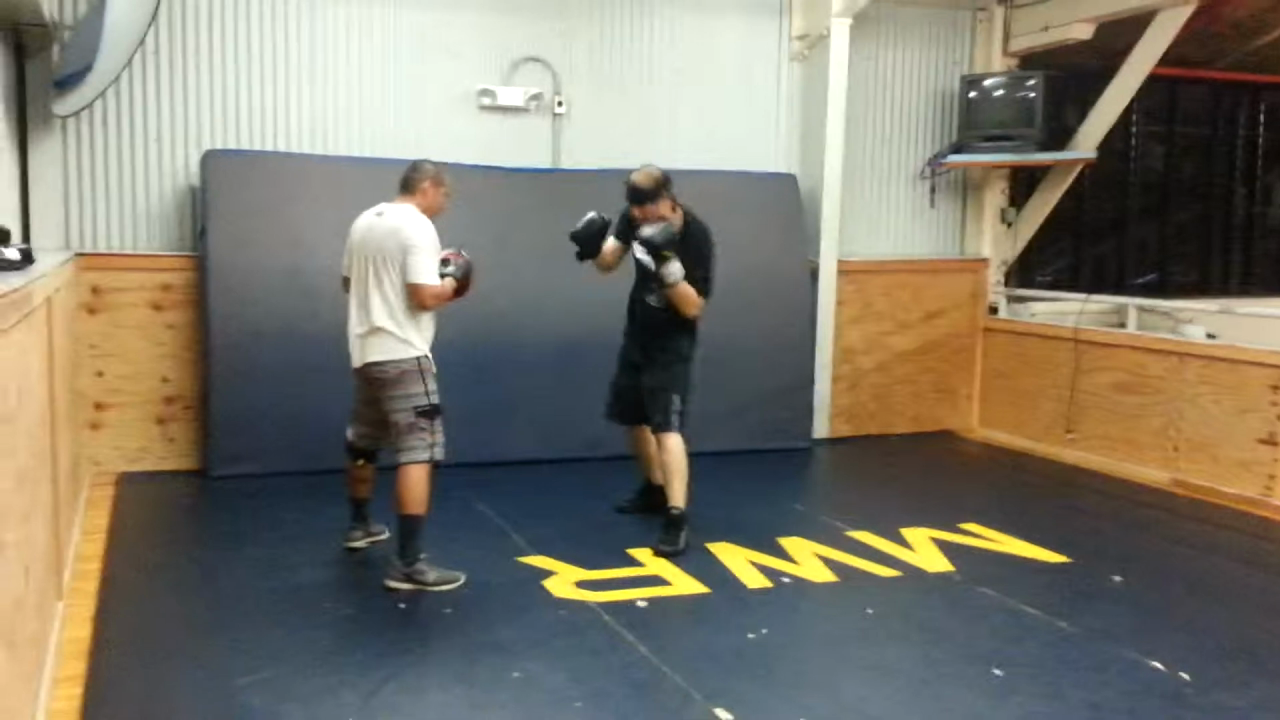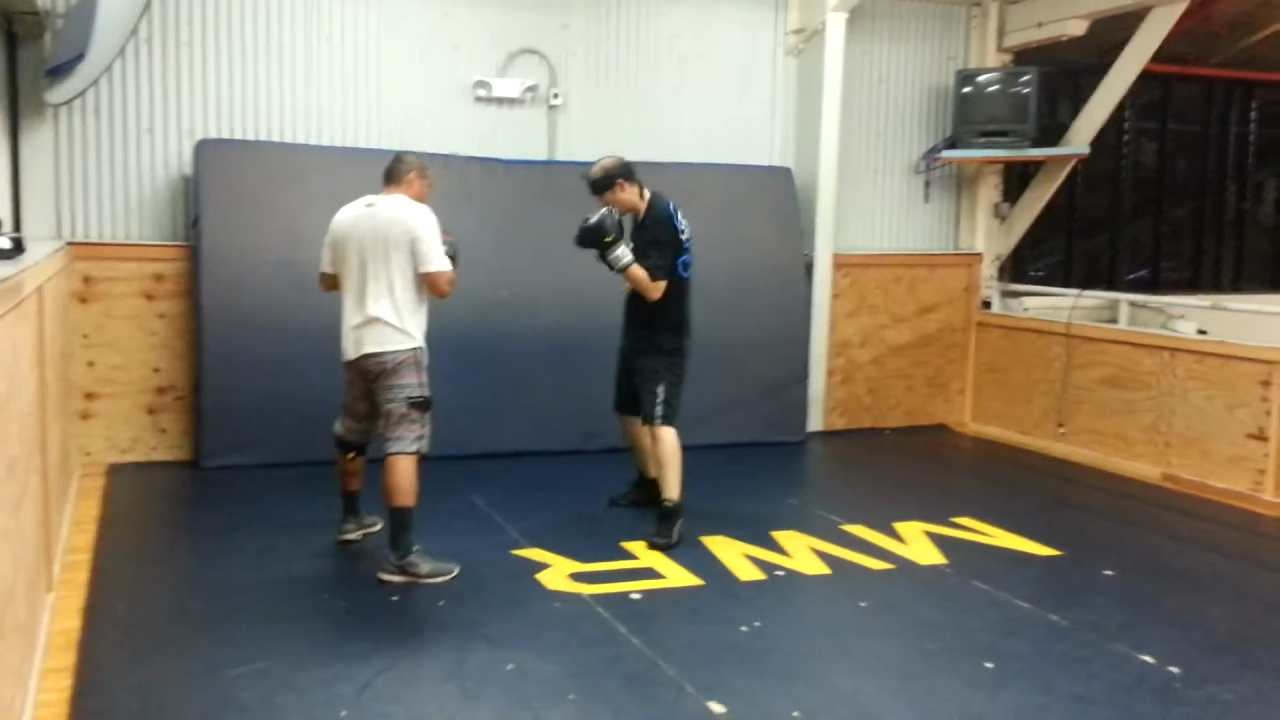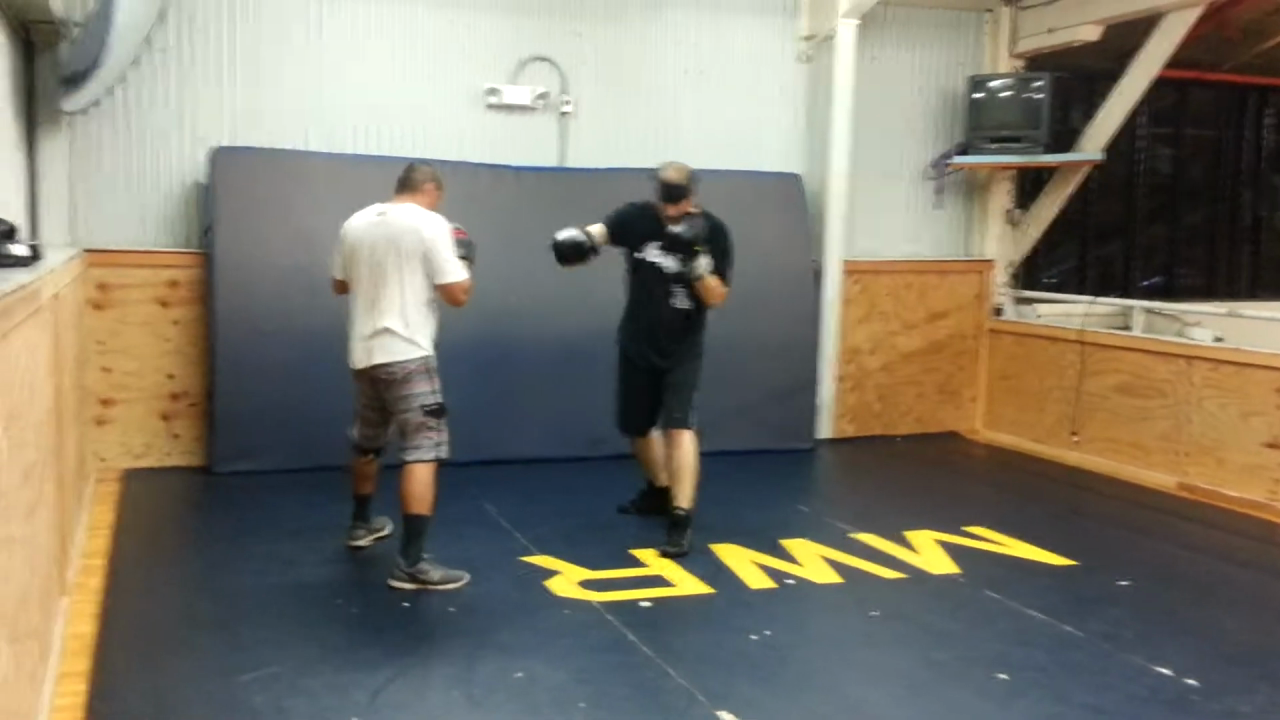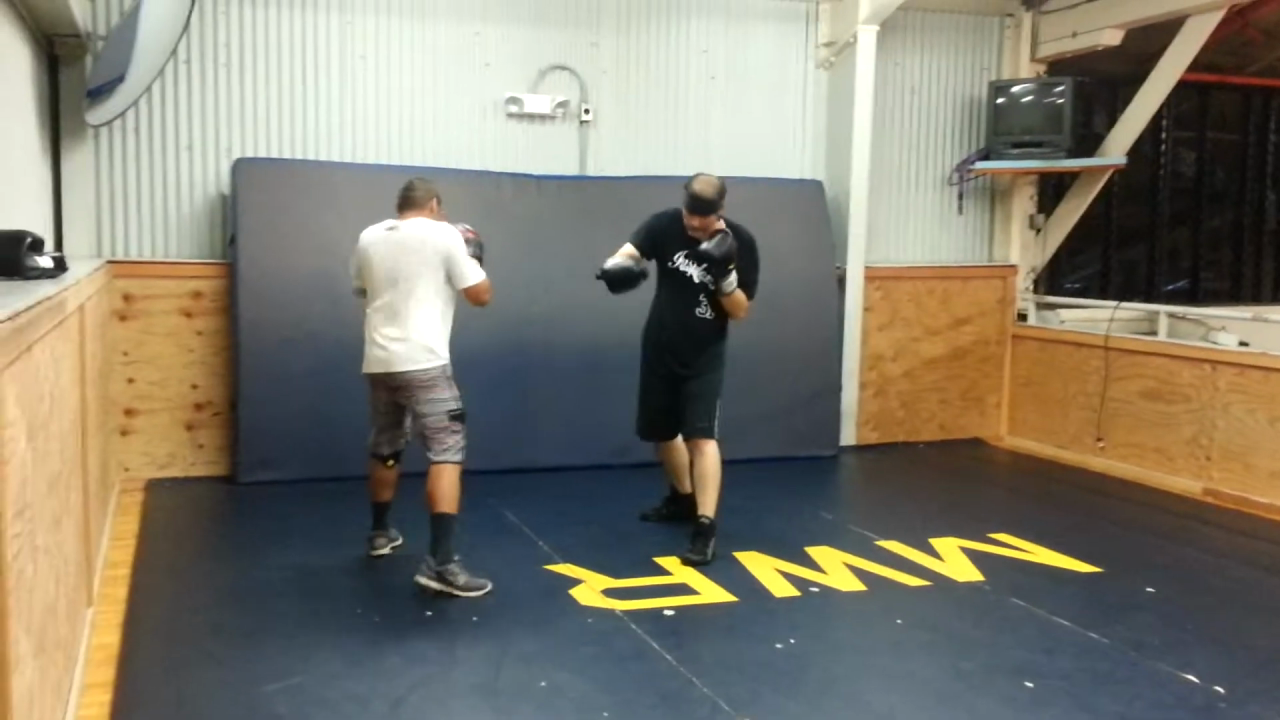
dt=0.4s
person 1, frame 1
left shoulder: (364, 222)
right shoulder: (416, 225)
left elbow: (350, 282)
right elbow: (425, 297)
right wrist: (454, 279)
left hip: (365, 353)
right hip: (402, 357)
left knee: (363, 444)
right knee: (418, 453)
left ankle: (359, 525)
right ankle: (408, 563)
person 1, frame 2
left shoulder: (345, 216)
right shoulder: (416, 215)
left elbow: (328, 281)
right elbow: (442, 286)
right wrist: (444, 256)
left hip: (357, 346)
right hip: (398, 347)
left knee: (353, 436)
right knee: (404, 445)
left ankle: (352, 518)
right ankle: (401, 556)
person 1, frame 3
left shoulder: (355, 224)
right shoulder: (429, 225)
left elbow: (340, 283)
right elbow: (458, 295)
right wrist: (463, 258)
left hip: (366, 354)
right hip: (407, 356)
left knee: (368, 442)
right knee: (421, 452)
left ankle: (362, 523)
right ankle: (411, 563)
person 1, frame 4
left shoulder: (370, 238)
right shoulder: (444, 236)
right elbow: (481, 295)
right wrist: (472, 255)
left hip: (380, 363)
right hip: (426, 364)
left knee: (385, 449)
right knee: (446, 456)
left ankle: (381, 532)
right ankle: (438, 562)
person 2, frame 1
left shoulder: (695, 237)
right shoulder: (639, 219)
left elbow: (691, 307)
right elbow: (606, 263)
left wrist: (668, 260)
right wrist: (594, 242)
left hip: (670, 348)
right hip: (638, 340)
left knee: (667, 428)
right knee: (634, 419)
left ankle: (677, 518)
right ankle: (655, 489)
person 2, frame 2
left shoulder: (660, 218)
right shoulder: (635, 214)
left elbow: (654, 288)
left wrist: (615, 246)
right wrist: (605, 243)
left hip: (663, 340)
right hip: (638, 333)
left knee: (658, 420)
right knee: (629, 412)
left ankle: (671, 511)
right ankle: (650, 483)
person 2, frame 3
left shoulder: (713, 231)
right shoulder: (637, 217)
left elbow: (717, 299)
right elbow: (597, 234)
left wrist: (697, 257)
right wrist: (577, 239)
left hip: (682, 349)
right hip: (637, 344)
left knee: (679, 428)
right knee: (637, 427)
left ankle: (682, 518)
right ankle: (659, 492)
person 2, frame 4
left shoulder: (741, 242)
right shoulder: (665, 224)
left elbow: (740, 311)
right elbow: (629, 254)
left wrist: (724, 273)
right wrist: (621, 264)
left hip: (704, 358)
right hip: (659, 351)
left knee: (702, 436)
right knee: (662, 432)
left ankle: (706, 527)
right ankle: (683, 498)
